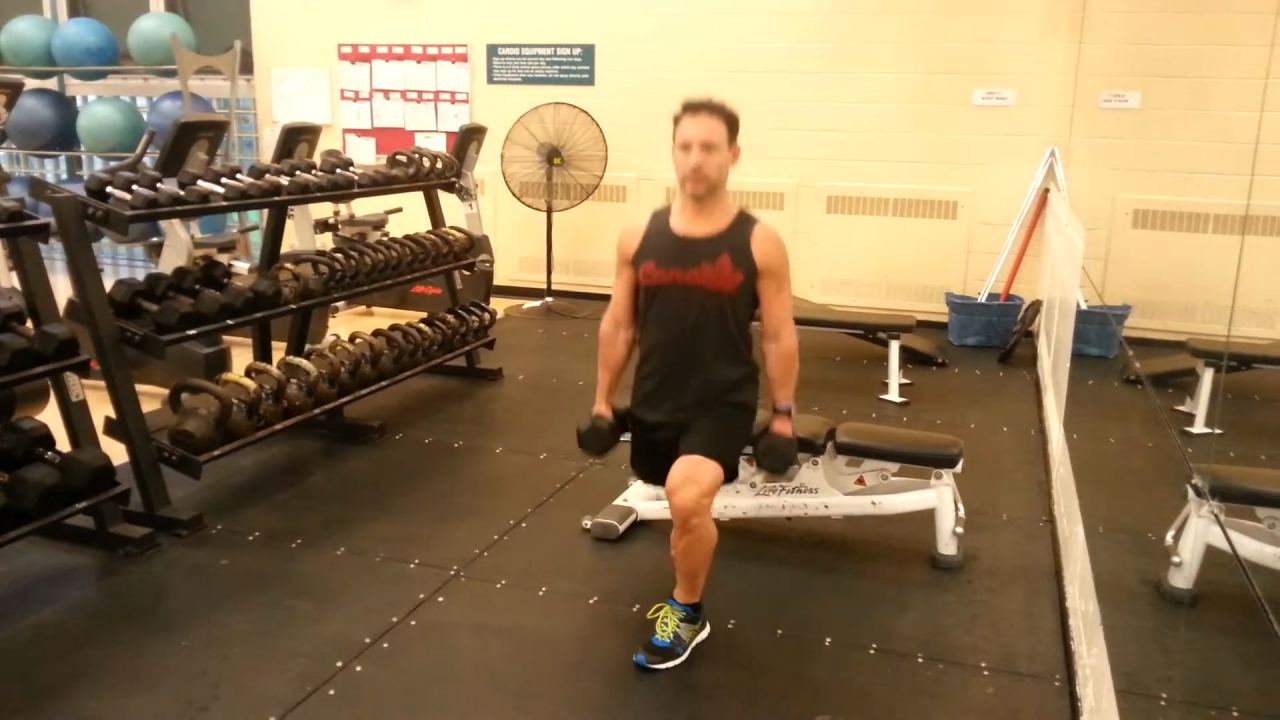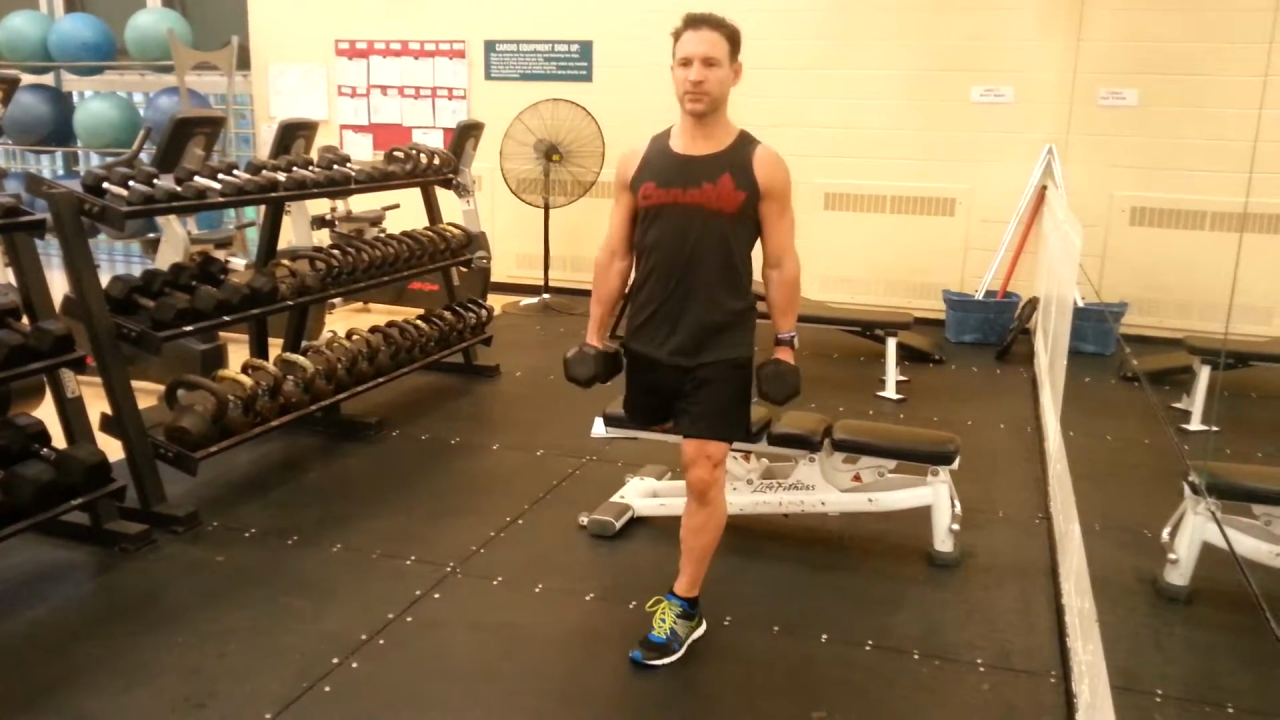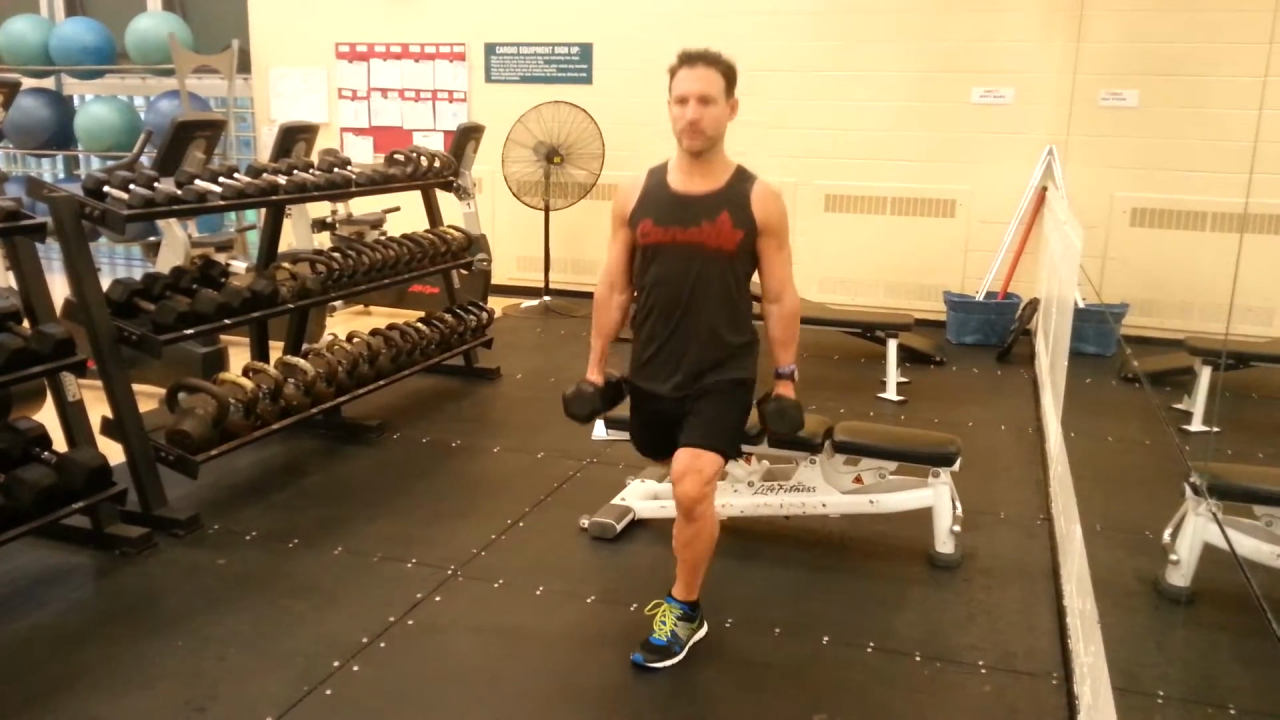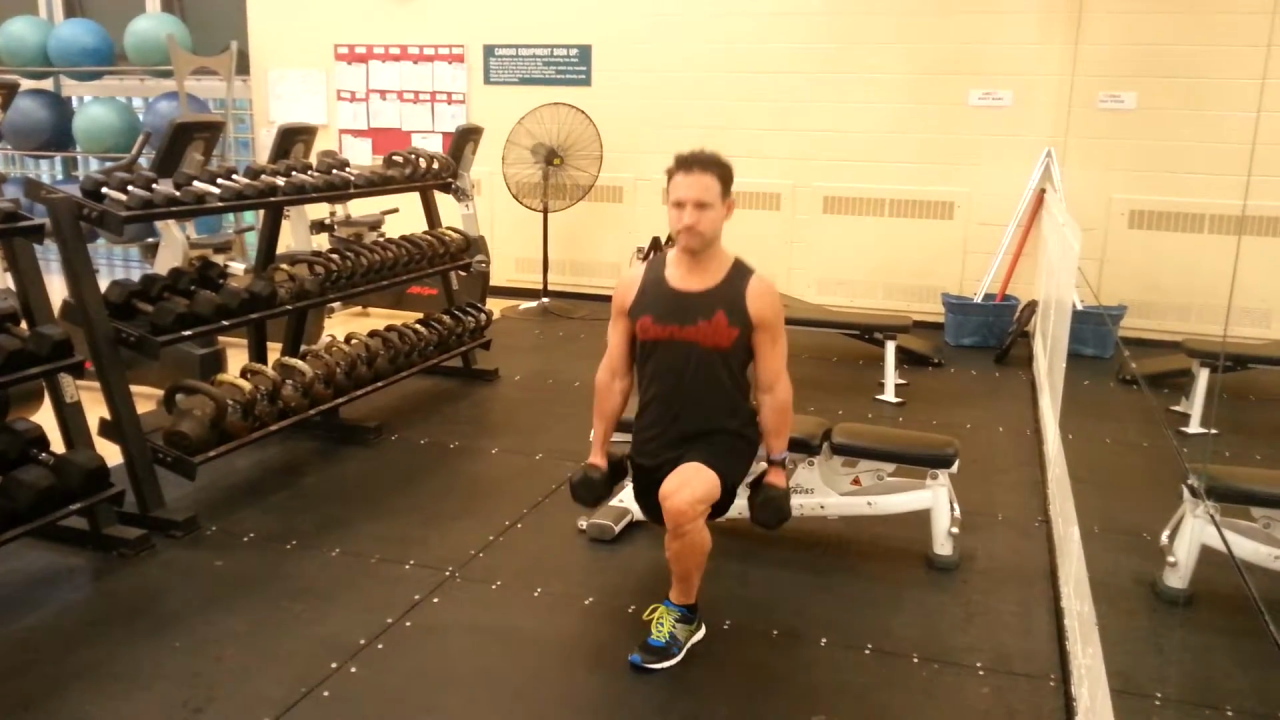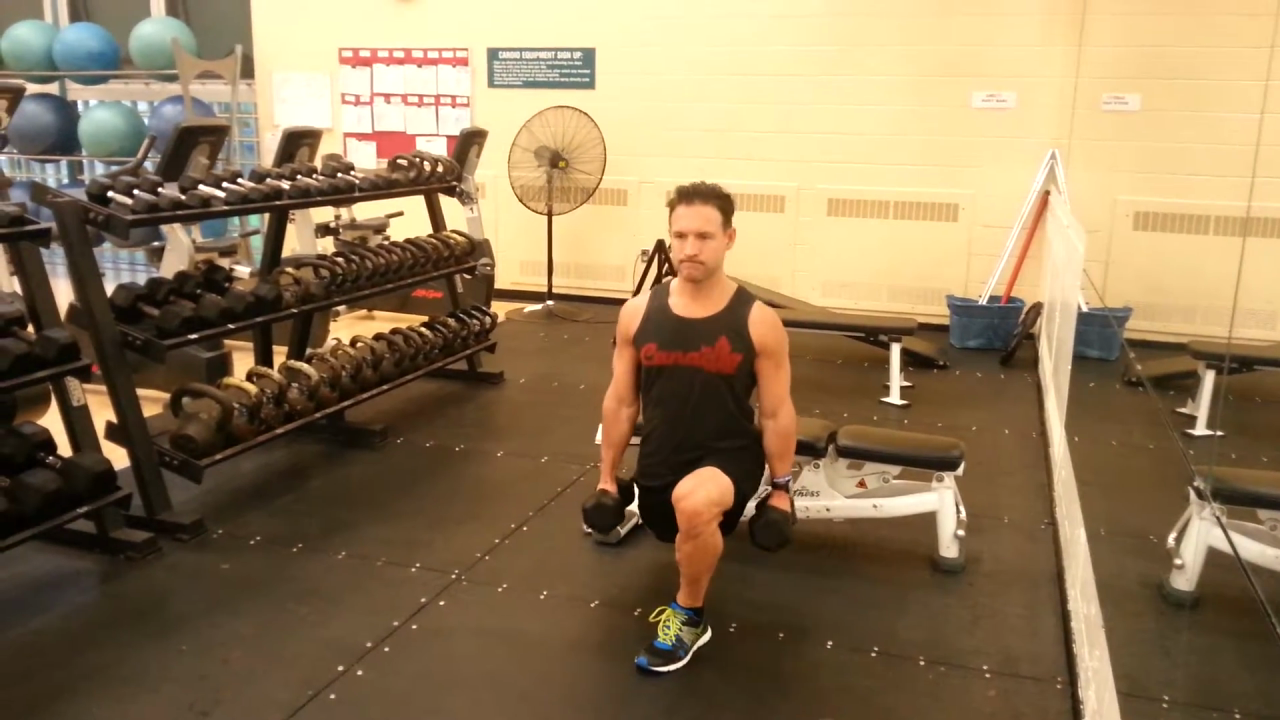
dt=0.4s
person 1, frame 1
left shoulder: (759, 244)
right shoulder: (638, 237)
left elbow: (779, 337)
right elbow: (619, 326)
left wrist: (783, 413)
right wrist: (603, 398)
left hip: (723, 400)
right hip: (654, 399)
left knee: (686, 499)
right knee: (668, 485)
left ankle: (687, 613)
person 1, frame 2
left shoulder: (761, 165)
right shoulder: (639, 160)
left elbow: (781, 264)
right elbow: (615, 255)
left wrist: (784, 344)
right wrist: (595, 331)
left hip: (720, 348)
right hip: (649, 340)
left knee: (703, 475)
right knee: (680, 444)
left ankle: (685, 606)
person 1, frame 3
left shoulder: (758, 200)
right shoulder: (635, 194)
left elbow: (780, 298)
right elbow: (613, 289)
left wrist: (785, 377)
right wrist: (596, 364)
left hip: (722, 373)
right hip: (653, 370)
left knee: (691, 488)
right knee: (671, 465)
left ankle: (684, 611)
person 1, frame 4
left shoulder: (755, 294)
right shoulder: (635, 285)
left elbow: (774, 388)
right elbow: (614, 374)
left wrist: (777, 463)
right wrist: (598, 447)
left hip: (723, 436)
right hip: (654, 438)
left knee: (680, 504)
right knee: (667, 508)
left ankle: (683, 614)
person 1, frame 5
left shoulder: (758, 322)
right shoulder: (638, 313)
left elbow: (777, 414)
right elbow: (620, 401)
left wrist: (780, 487)
right wrist: (607, 473)
left hip: (729, 454)
right hip: (659, 461)
left knee: (693, 505)
left ankle: (689, 618)
